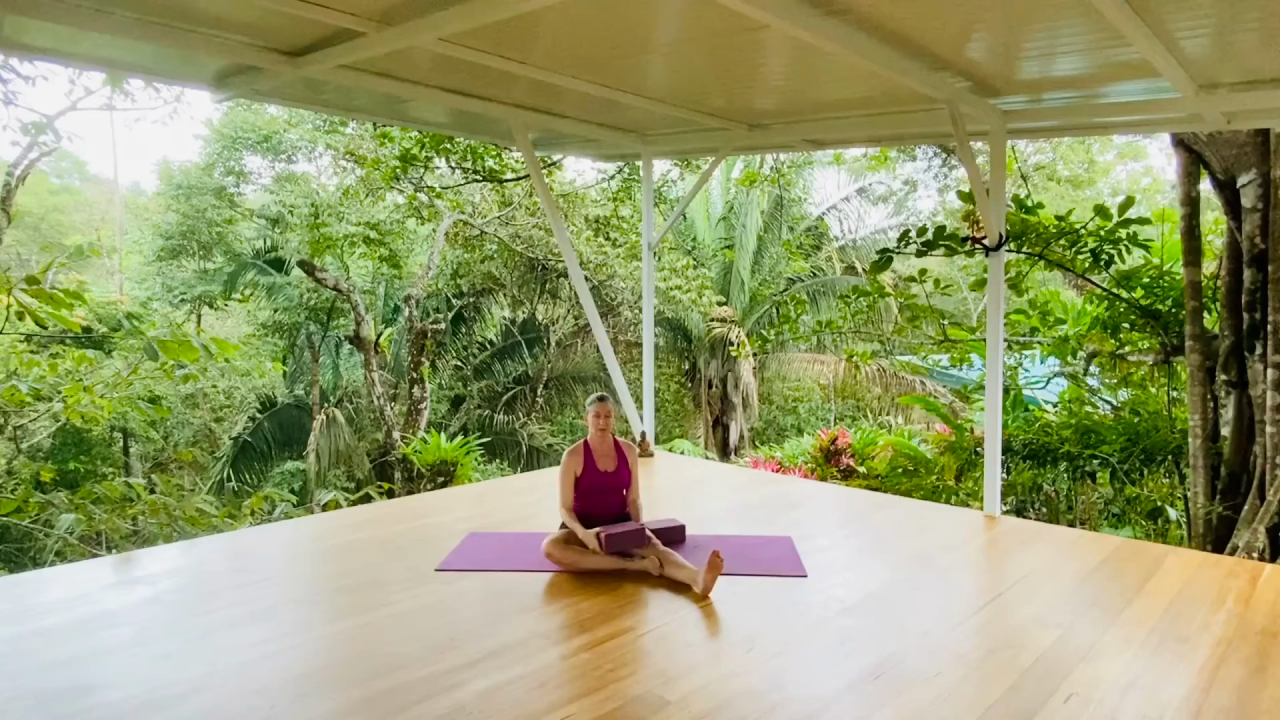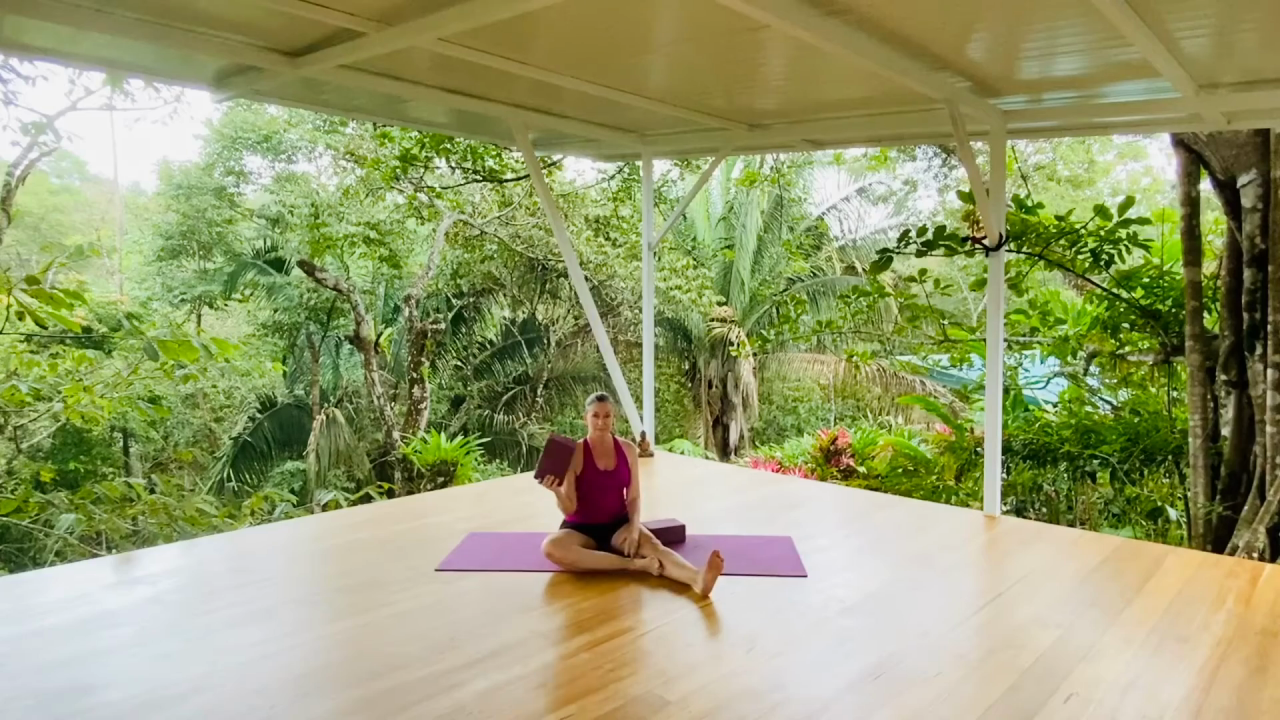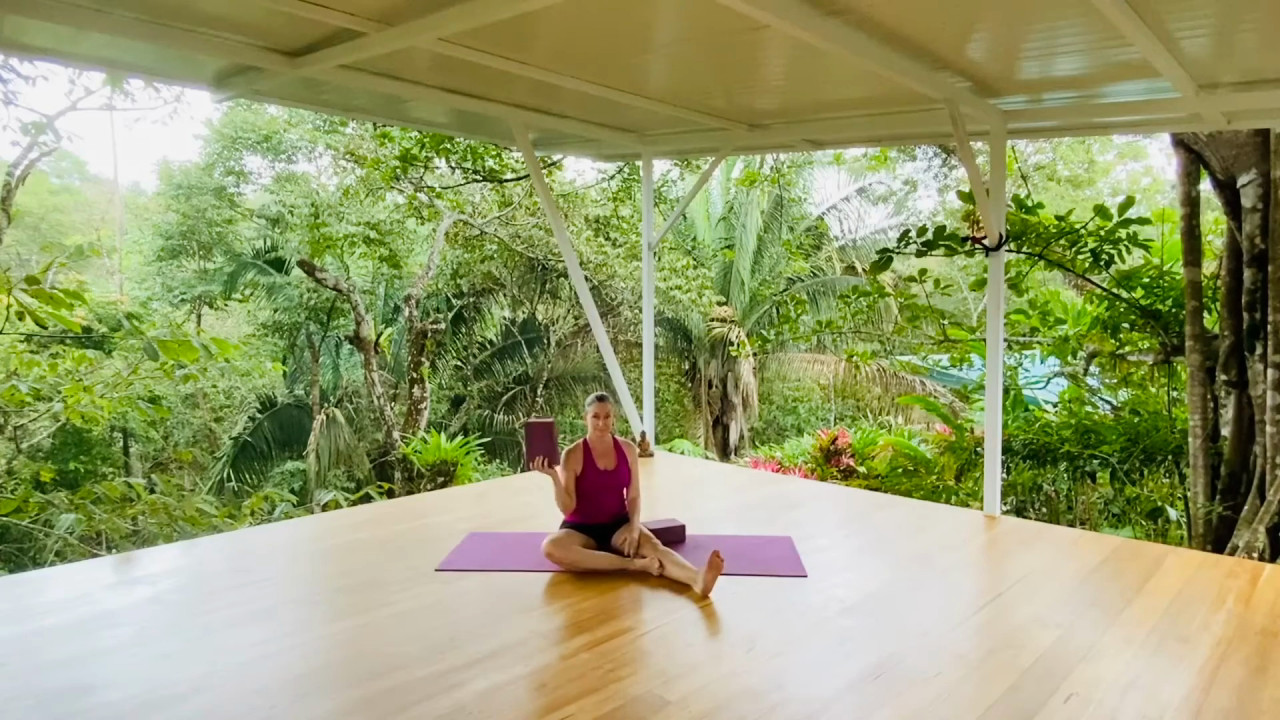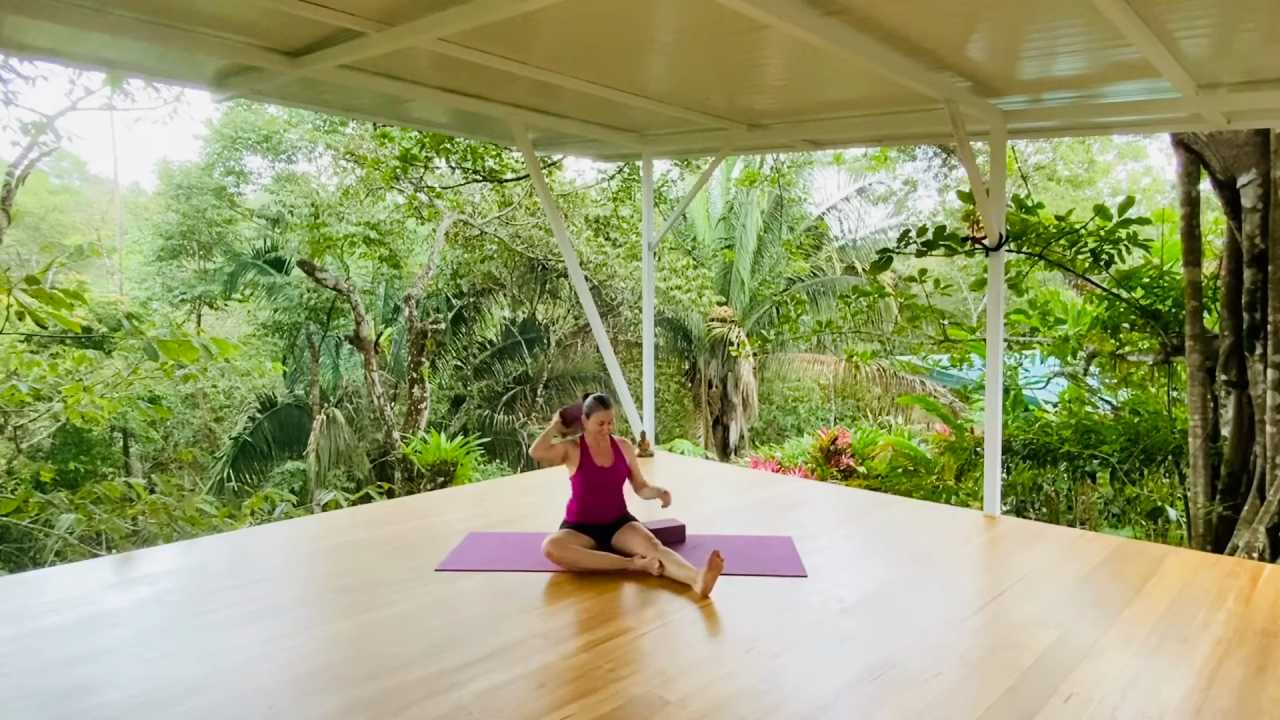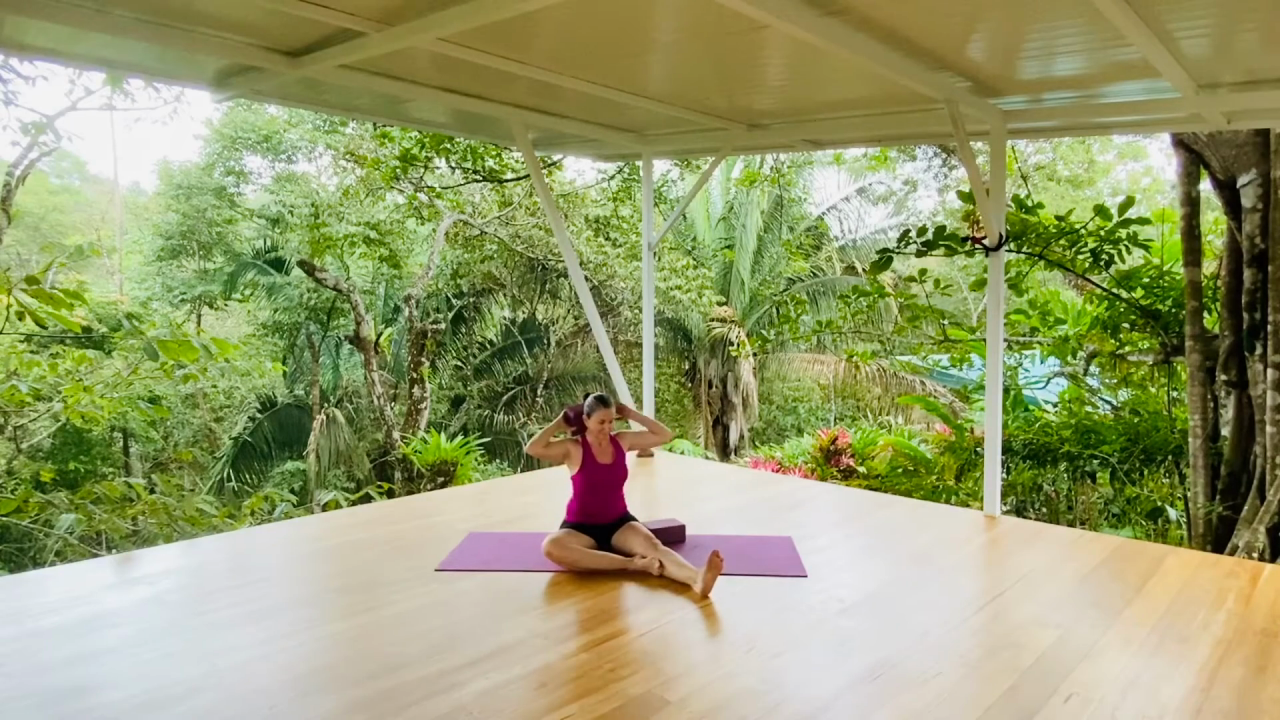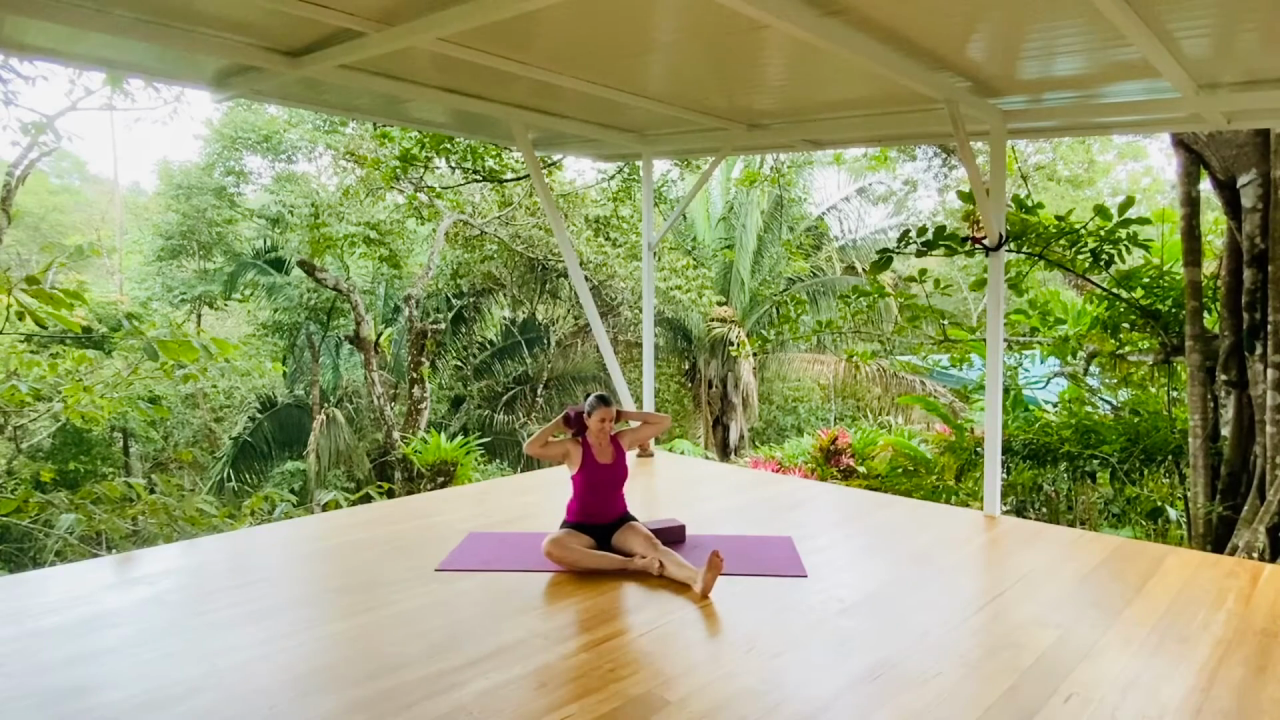
dt=0.5s
person 1, frame 1
left shoulder: (628, 450)
right shoulder: (573, 456)
left elbow: (633, 499)
right elbow: (565, 508)
right wrist: (583, 533)
left hip: (619, 524)
right hip: (585, 527)
left knee: (652, 545)
right knee: (551, 548)
left ankle: (697, 579)
right ankle: (633, 564)
person 1, frame 2
left shoulder: (627, 449)
right shoulder: (572, 455)
left elbow: (633, 497)
right elbow: (568, 509)
left wrist: (634, 527)
right wrist: (557, 492)
left hip: (618, 523)
right hip: (581, 528)
left knee: (652, 545)
right knee: (551, 548)
left ankle: (697, 579)
right ankle: (634, 564)
person 1, frame 3
left shoulder: (627, 449)
right shoulder: (573, 455)
left elbow: (634, 497)
right elbow: (567, 508)
left wrist: (634, 527)
right wrist: (555, 478)
left hip: (618, 524)
right hip: (581, 528)
left knee: (651, 545)
right knee: (551, 547)
left ankle: (697, 579)
right ankle: (633, 564)
person 1, frame 4
left shoulder: (624, 447)
right shoulder: (571, 449)
left elbow: (640, 487)
right elbow: (536, 452)
left wrist: (657, 492)
right wrist: (556, 425)
left hip: (619, 523)
right hip: (580, 527)
left knee: (652, 545)
right knee: (551, 547)
left ankle: (697, 578)
right ankle: (632, 564)
person 1, frame 5
left shoulder: (622, 441)
right shoulder: (573, 448)
left elbow: (665, 435)
right elbow: (532, 449)
left wrist: (631, 415)
right wrist: (559, 423)
left hip: (619, 522)
right hip: (581, 527)
left knee: (652, 545)
right knee: (551, 547)
left ankle: (696, 578)
right ankle: (632, 564)
person 1, frame 6
left shoulder: (623, 440)
right shoulder: (573, 448)
left elbow: (664, 421)
right elbow: (531, 448)
left wrist: (624, 415)
right wrist: (558, 423)
left hip: (619, 522)
right hip: (581, 526)
left knee: (652, 545)
right knee: (551, 547)
left ankle: (696, 578)
right ankle: (631, 563)
